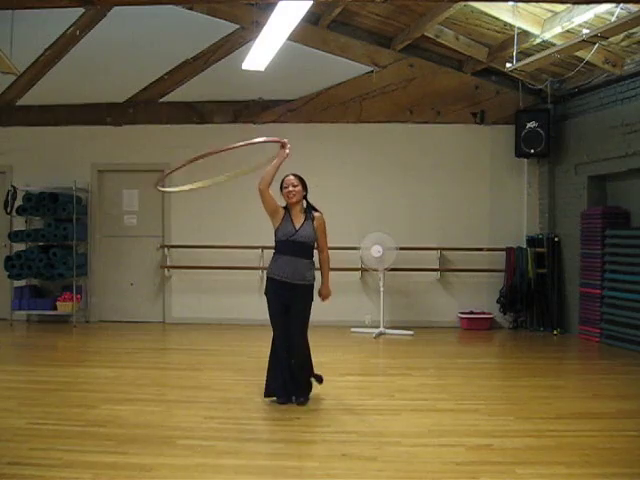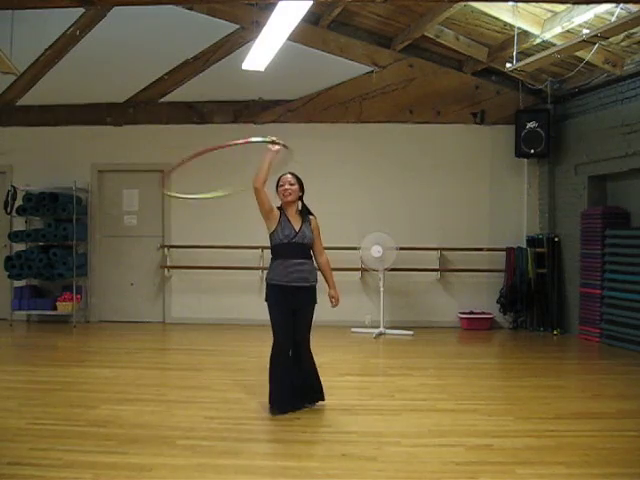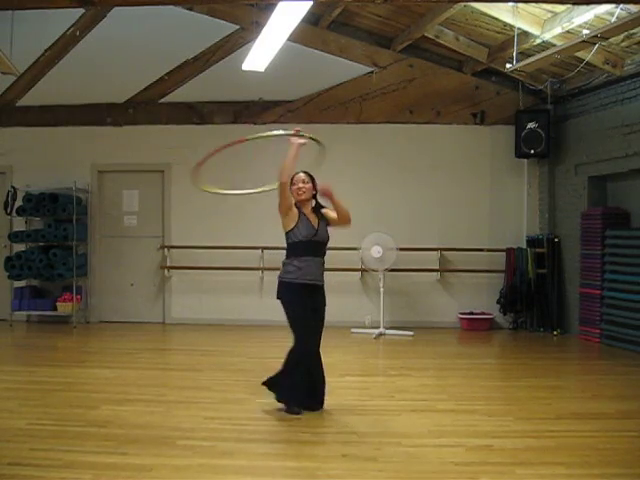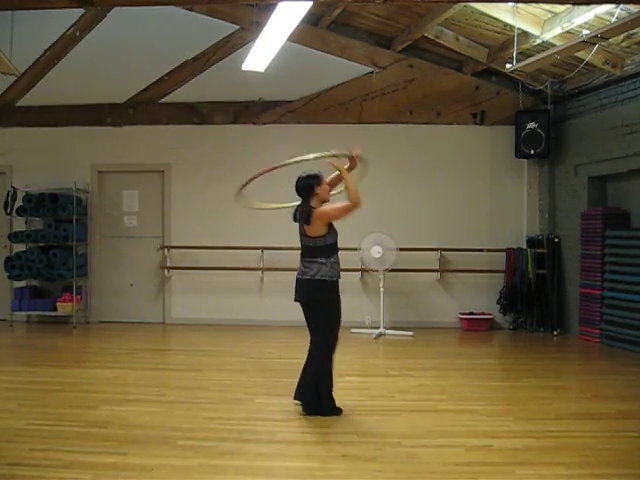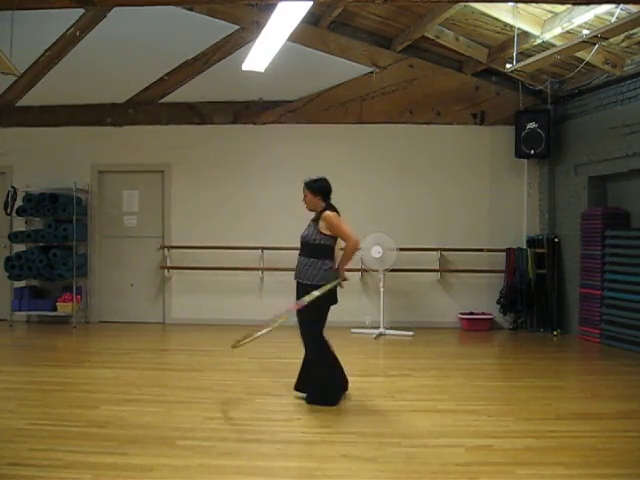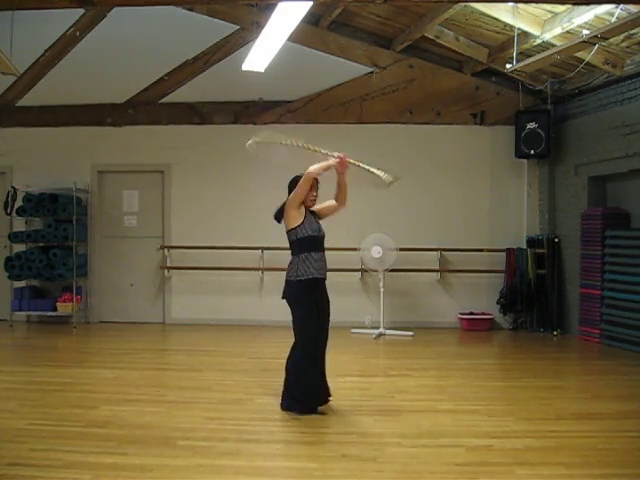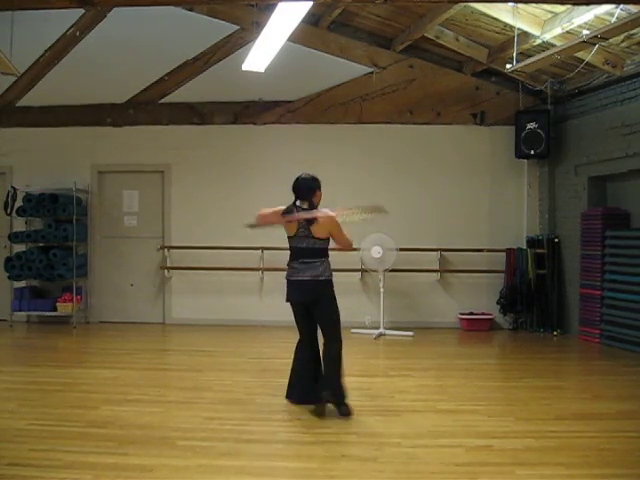
dt=0.7s
person 1, frame 1
left shoulder: (316, 218)
right shoulder: (278, 215)
left elbow: (323, 252)
right elbow: (262, 188)
left wrist: (325, 283)
right wrist: (280, 158)
left hip: (303, 287)
right hip: (277, 283)
left knee: (298, 336)
right knee: (281, 336)
left ankle: (301, 386)
right ankle: (282, 388)
person 1, frame 2
left shoulder: (311, 220)
right shoulder: (273, 216)
left elbow: (320, 255)
right elbow: (258, 187)
left wrist: (331, 286)
right wrist: (271, 154)
left hip: (305, 289)
right hip: (278, 288)
left knee: (301, 342)
right knee: (282, 343)
left ankle: (302, 395)
right ankle: (280, 400)
person 1, frame 3
left shoulder: (324, 215)
right shoulder: (289, 213)
left elbow: (346, 220)
right elbow: (282, 181)
left wrist: (332, 199)
right wrist: (294, 148)
left hip: (316, 287)
right hip: (292, 286)
left knee: (312, 344)
right knee: (304, 341)
left ankle: (306, 397)
right ankle: (287, 392)
person 1, frame 4
left shoulder: (310, 209)
right shoulder: (319, 213)
left elbow: (336, 182)
right elbow: (355, 202)
left wrist: (349, 166)
right wrist: (344, 170)
left hip: (308, 283)
right hip: (321, 285)
left knee: (319, 341)
right knee: (325, 343)
left ankle: (310, 396)
right ankle: (317, 403)
person 1, frame 5
left shoulder: (330, 217)
right shoulder: (314, 219)
left elbow: (353, 243)
left wrist: (339, 269)
right wrist: (335, 265)
left hip: (320, 287)
right hip: (304, 285)
left knee: (313, 338)
right knee: (309, 336)
left ankle: (328, 391)
right ankle: (313, 384)
person 1, frame 6
left shoulder: (314, 214)
right shoulder: (292, 209)
left elbow: (340, 202)
right elbow: (309, 174)
left wrist: (341, 174)
right wrist: (331, 162)
left hip: (317, 285)
right hip: (300, 285)
left knee: (318, 340)
right knee: (305, 341)
left ankle: (313, 394)
right ankle: (295, 400)
person 1, frame 7
left shoulder: (285, 214)
right shoulder: (326, 218)
left elbow: (260, 217)
right elbow: (347, 245)
right wrist: (336, 227)
left hip: (295, 285)
right hip: (320, 285)
left knee: (307, 338)
right knee: (332, 339)
left ankle: (303, 392)
right ankle: (331, 394)
